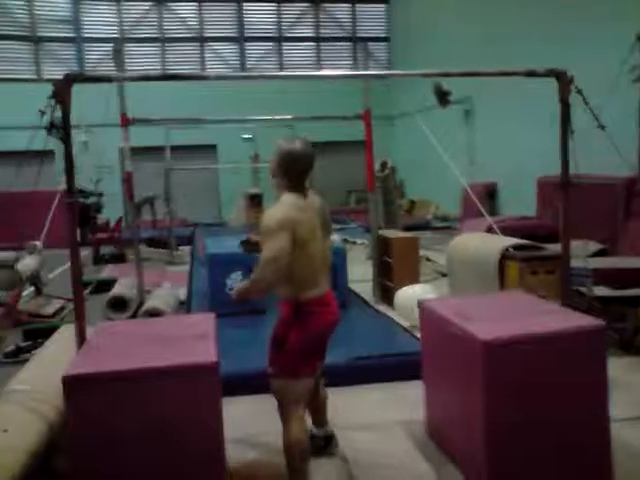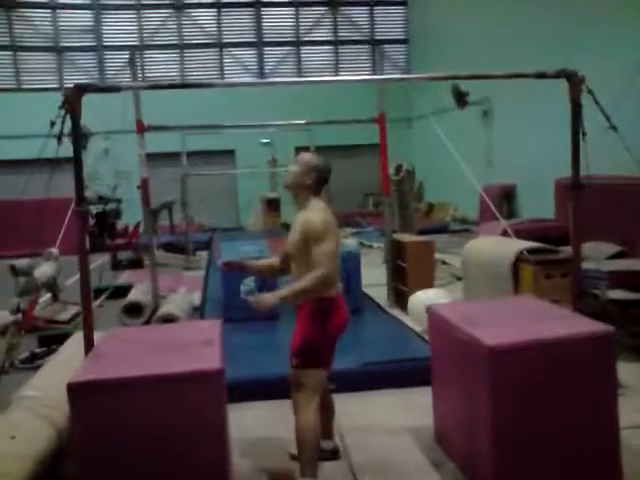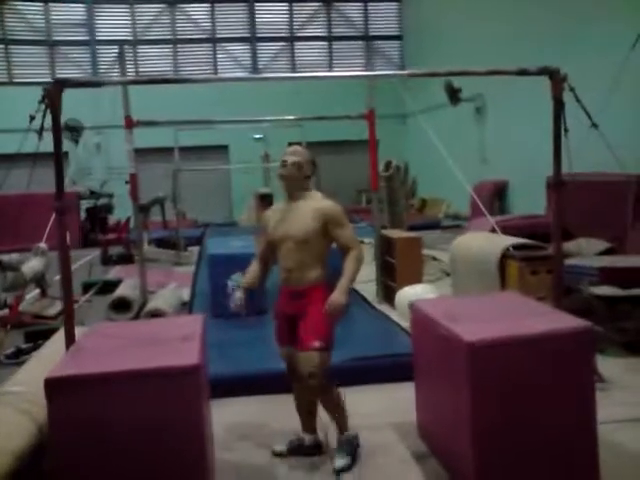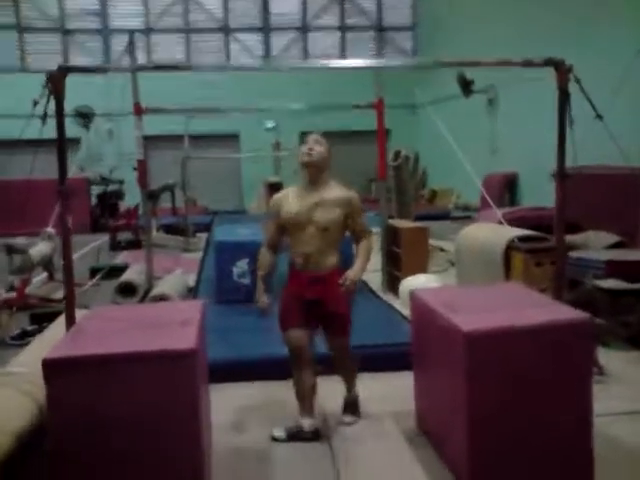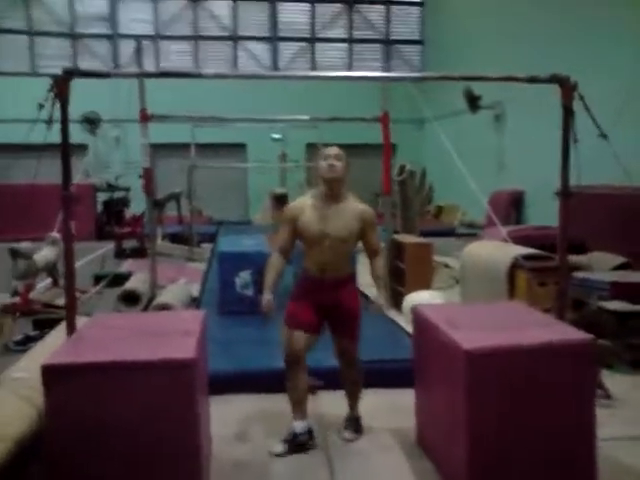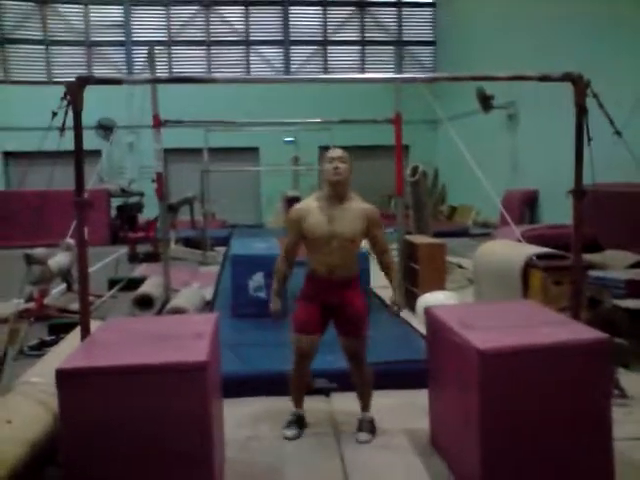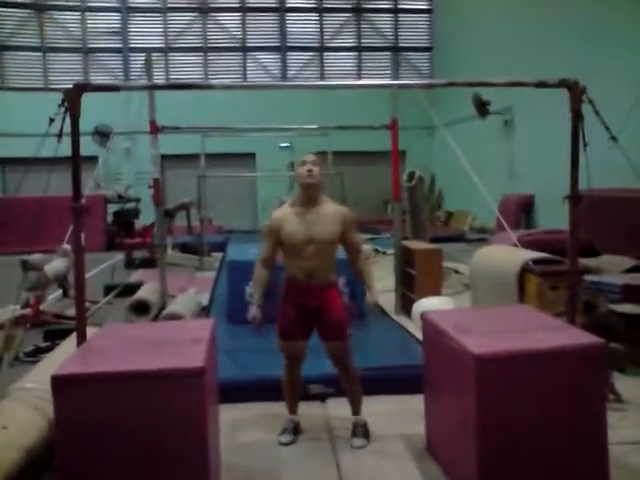
dt=0.3s
person 1, frame 1
left shoulder: (279, 215)
right shoulder: (317, 205)
left elbow: (268, 276)
left wrist: (242, 290)
right wrist: (265, 246)
left hip: (301, 313)
right hip: (326, 304)
left knee: (291, 404)
right knee: (310, 377)
right ankle: (322, 434)
person 1, frame 2
left shoulder: (315, 220)
right shoulder: (306, 218)
left elbow: (326, 273)
right elbow: (284, 263)
left wrist: (278, 297)
right wrist: (243, 264)
left hip: (320, 310)
right hip: (313, 309)
left knee: (303, 393)
right knee: (315, 385)
right ankle: (326, 443)
person 1, frame 3
left shoulder: (326, 209)
right shoulder: (271, 215)
left elbow: (354, 251)
right elbow: (262, 259)
left wrist: (341, 290)
right wrist: (242, 288)
left hip: (316, 299)
right hip: (286, 297)
left knee: (314, 375)
right knee: (295, 373)
left ankle: (347, 437)
right ankle: (309, 438)
person 1, frame 4
left shoulder: (346, 198)
right shoulder: (281, 201)
left elbow: (364, 238)
right elbow: (269, 247)
left wrist: (358, 268)
right wrist: (261, 287)
left hip: (332, 283)
right hip: (297, 284)
left knee: (340, 350)
right knee: (300, 353)
left ankle: (351, 396)
right ankle: (307, 423)
person 1, frame 5
left shoulder: (362, 212)
right shoulder: (296, 209)
left elbow: (375, 253)
right elbow: (280, 252)
left wrist: (380, 290)
right wrist: (268, 290)
left hip: (344, 289)
right hip: (308, 286)
left knee: (348, 357)
right knee: (293, 355)
left ankle: (353, 415)
right ankle: (301, 429)
person 1, frame 6
left shoulder: (367, 212)
right shoulder: (302, 211)
left elbow: (383, 251)
right elbow: (286, 256)
left wrist: (395, 289)
right wrist: (275, 294)
left hip: (349, 289)
right hip: (314, 288)
left knee: (356, 356)
right knee: (302, 356)
left ankle: (365, 415)
right ankle: (297, 413)
person 1, frame 7
left shoulder: (341, 215)
right shoulder: (278, 219)
left elbow: (356, 254)
right elbow: (265, 263)
left wrist: (370, 289)
right wrist: (255, 303)
left hip: (328, 292)
right hip: (293, 294)
left knee: (343, 360)
right knee: (292, 362)
left ankle: (358, 419)
right ankle: (292, 420)
